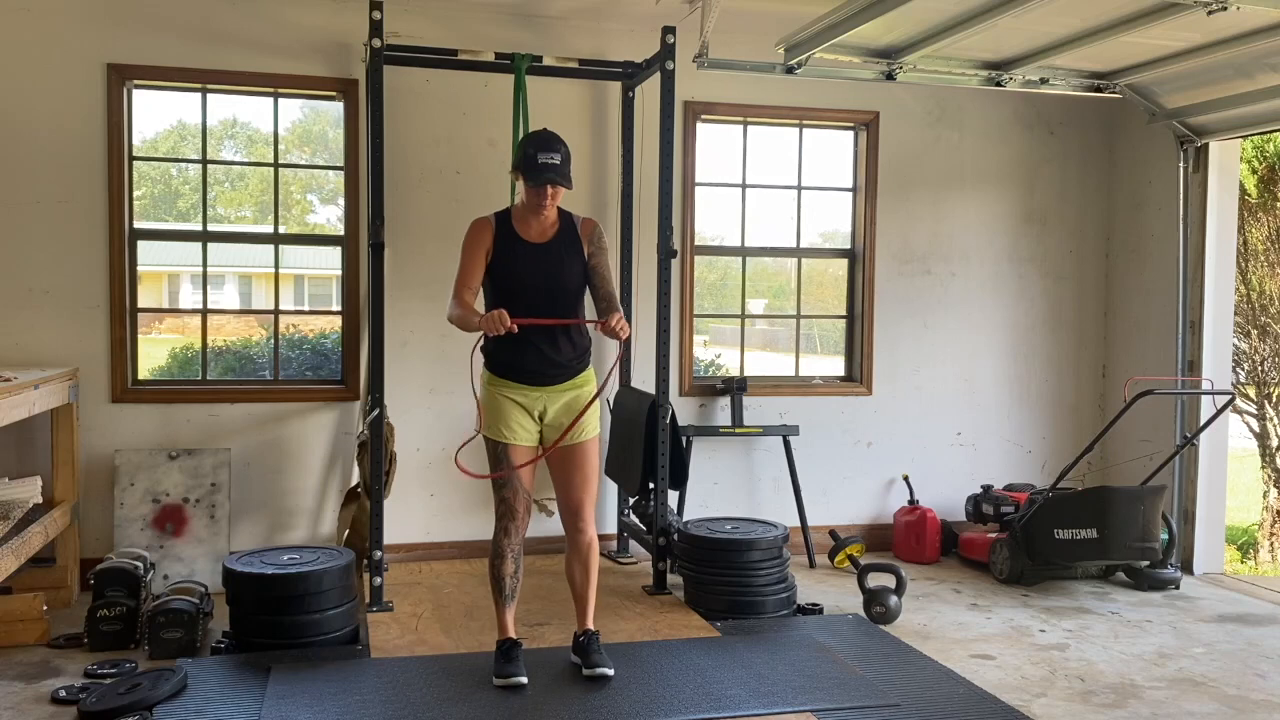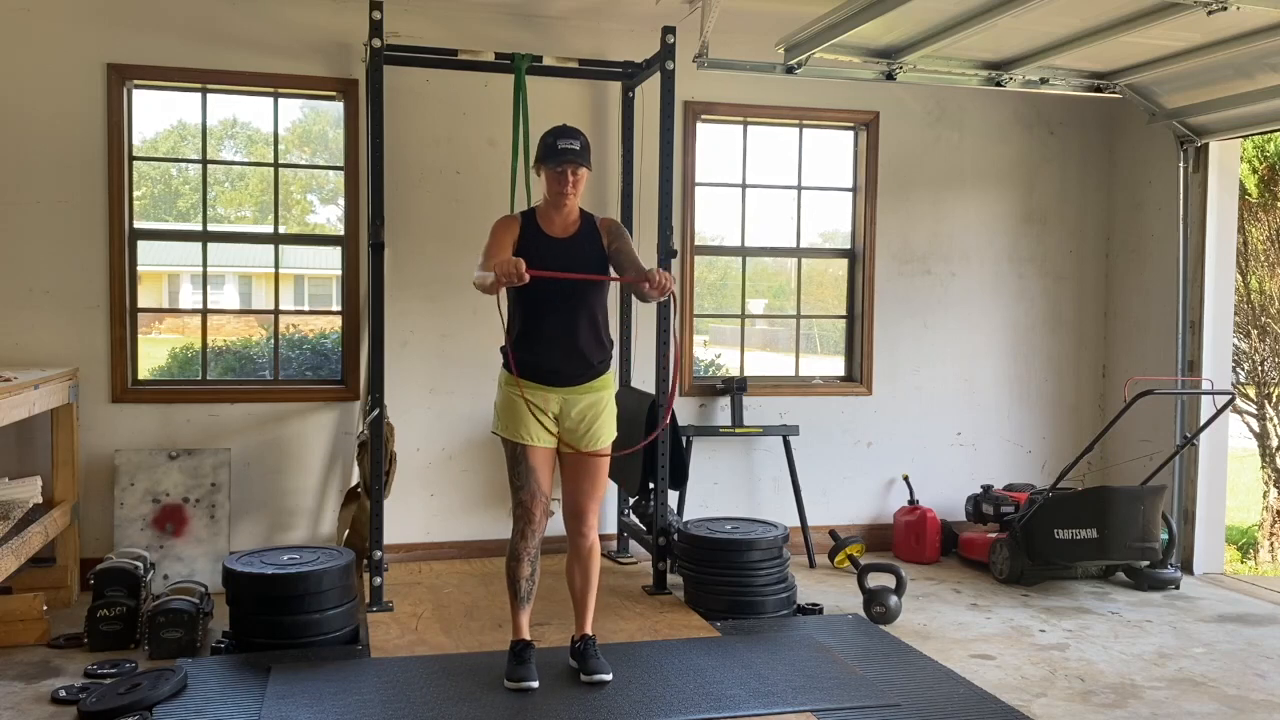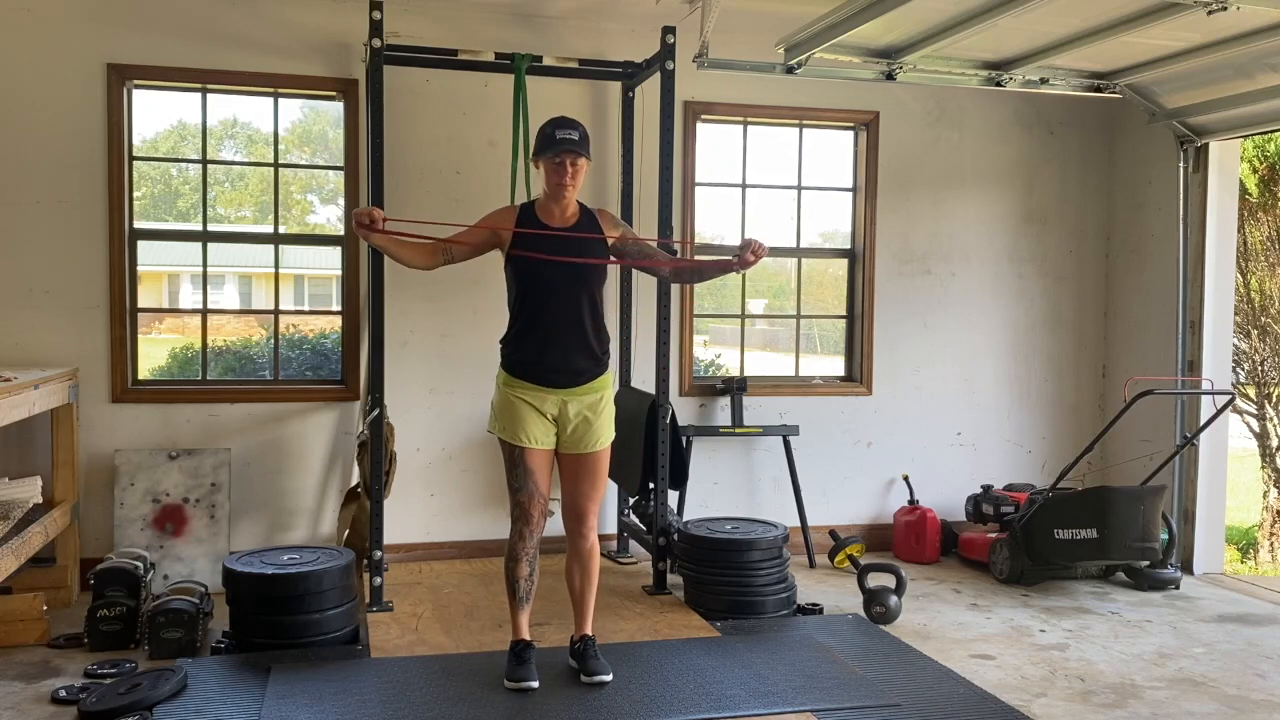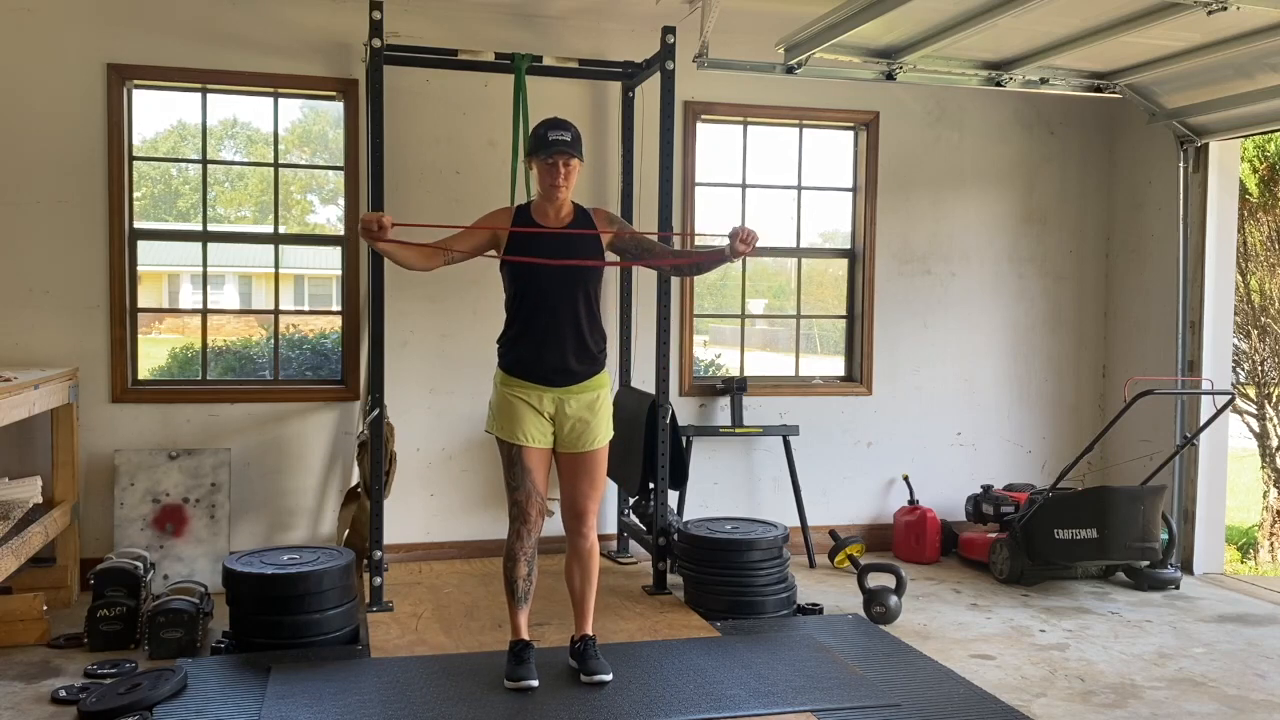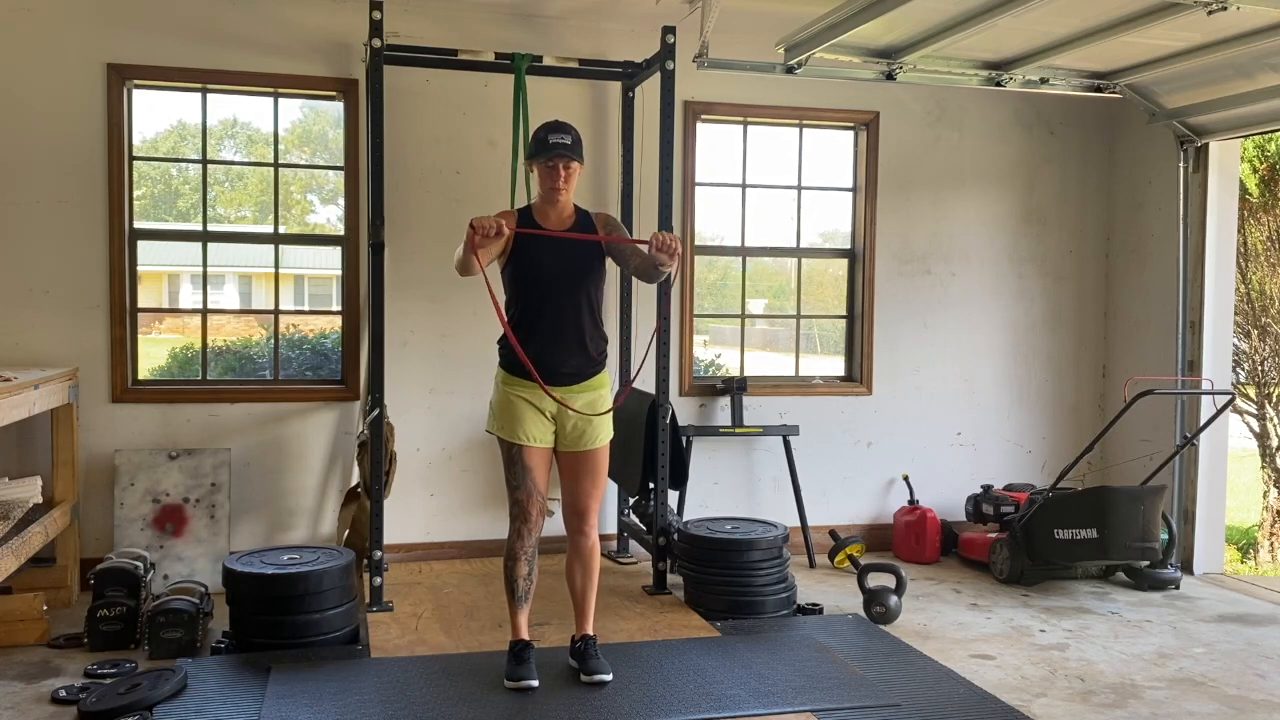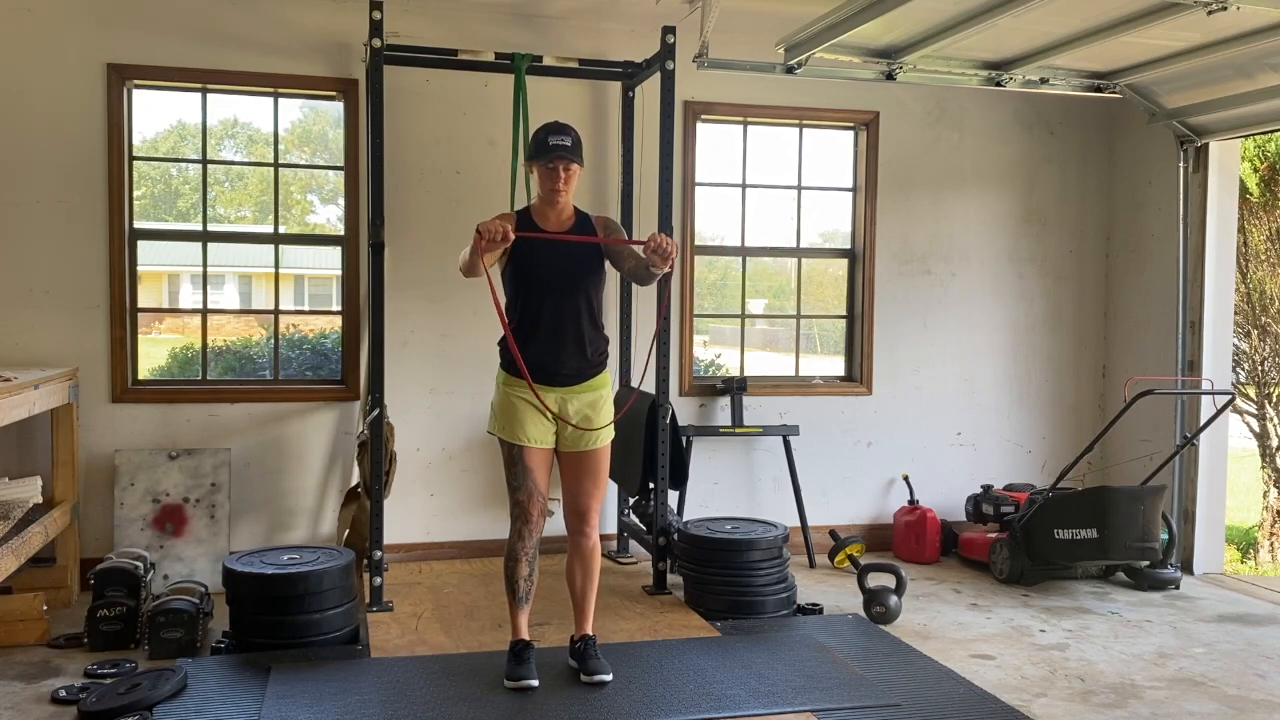
dt=0.7s
person 1, frame 1
left shoulder: (586, 232)
right shoulder: (486, 231)
left elbow: (605, 294)
right elbow: (456, 305)
left wrist: (615, 317)
right wrist: (480, 318)
left hip: (574, 390)
right hip: (508, 390)
left knee: (581, 521)
right knee: (511, 519)
left ankle: (586, 634)
right ankle: (507, 641)
person 1, frame 2
left shoulder: (605, 231)
right shoulder: (513, 228)
left elbow: (640, 279)
right elbow: (483, 275)
left wrist: (656, 283)
right wrist: (498, 274)
left hip: (591, 392)
right hip: (527, 392)
left knee: (585, 524)
right knee: (530, 521)
left ankle: (584, 638)
right ankle: (521, 643)
person 1, frame 3
left shoulder: (605, 227)
right shoulder: (509, 222)
left elbow: (671, 268)
right elbow: (433, 256)
left wrist: (734, 262)
right wrist: (375, 236)
left hip: (590, 392)
right hip: (524, 392)
left knee: (584, 524)
right knee: (527, 521)
left ankle: (584, 639)
right ankle: (521, 643)
person 1, frame 4
left shoulder: (601, 224)
right shoulder: (505, 223)
left elbow: (672, 261)
right elbow: (433, 256)
left wrist: (727, 253)
right wrist: (382, 242)
left hip: (586, 390)
right hip: (522, 390)
left knee: (583, 523)
right knee: (525, 521)
left ankle: (584, 638)
right ankle: (520, 643)
person 1, frame 5
left shoulder: (601, 227)
right shoulder: (509, 225)
left elbow: (644, 269)
right elbow: (466, 267)
left wrist: (664, 258)
right wrist: (472, 243)
left hip: (588, 391)
right hip: (524, 390)
left knee: (585, 522)
right knee: (526, 520)
left ankle: (584, 638)
right ankle: (520, 642)
person 1, frame 6
left shoulder: (600, 229)
right shoulder: (508, 227)
left elbow: (638, 272)
right elbow: (470, 268)
left wrist: (659, 260)
right wrist: (479, 249)
left hip: (588, 391)
right hip: (525, 391)
left knee: (585, 523)
right knee: (526, 521)
left ankle: (584, 638)
right ankle: (520, 642)
